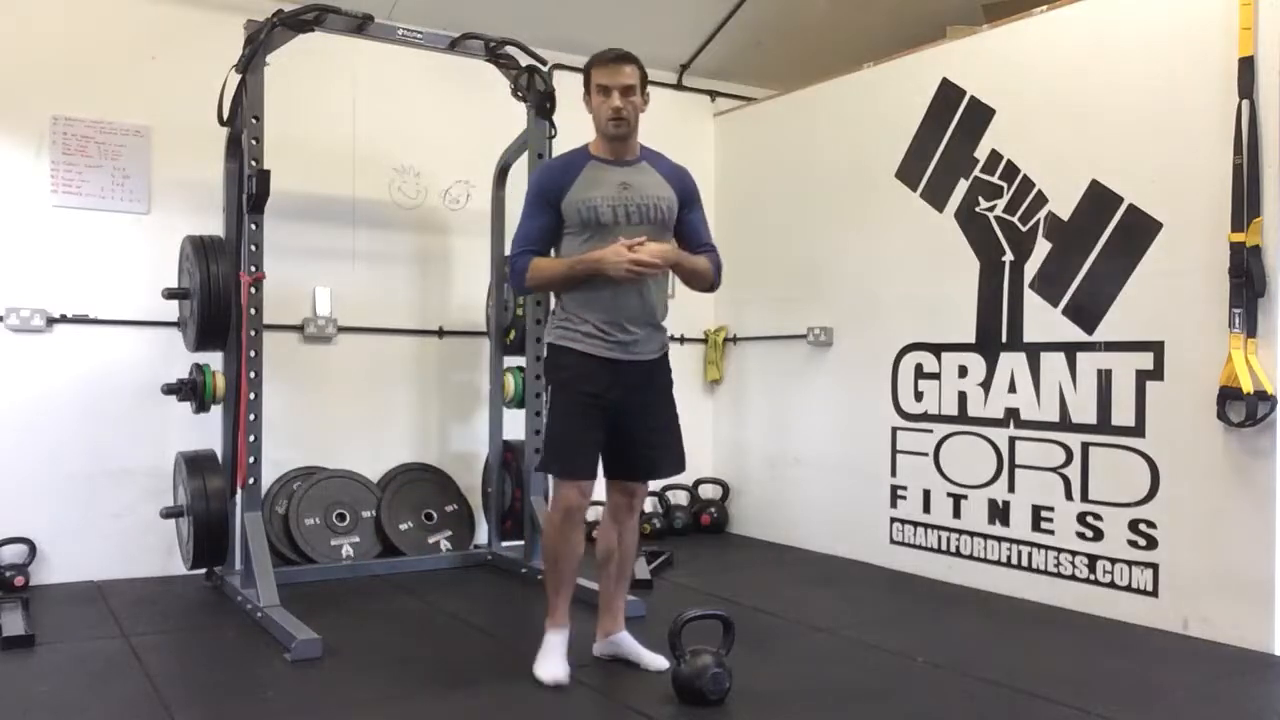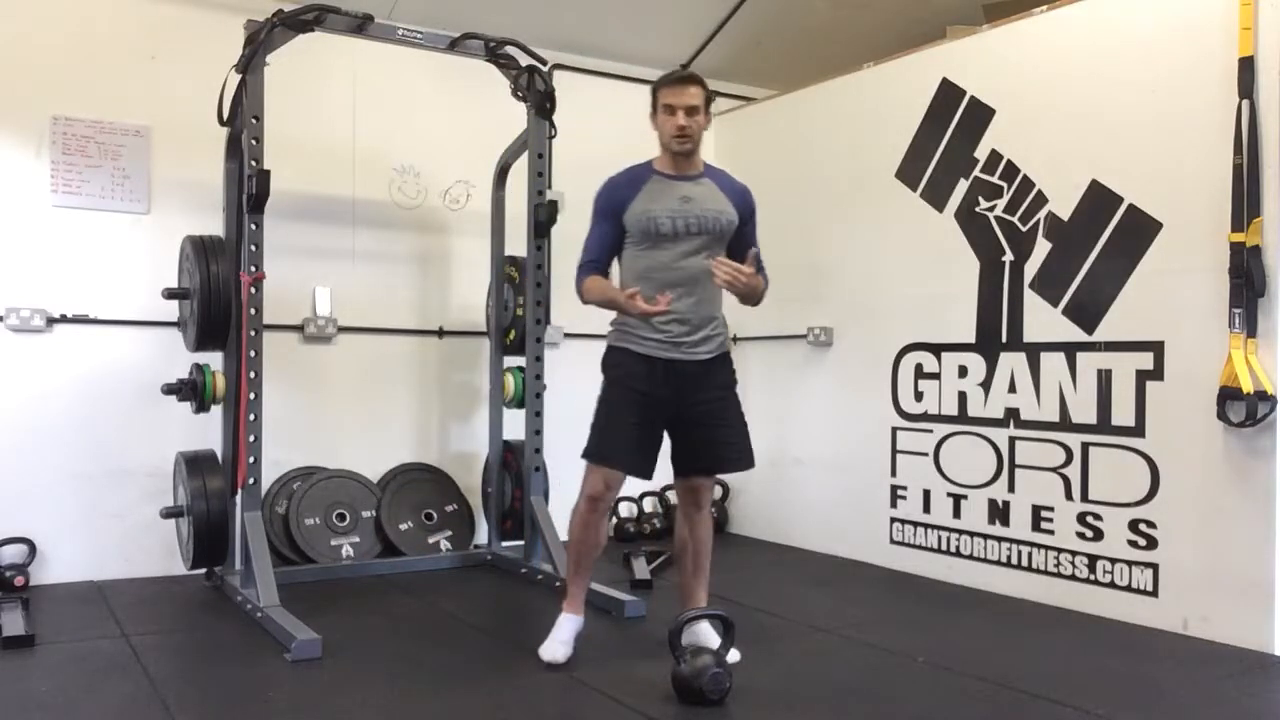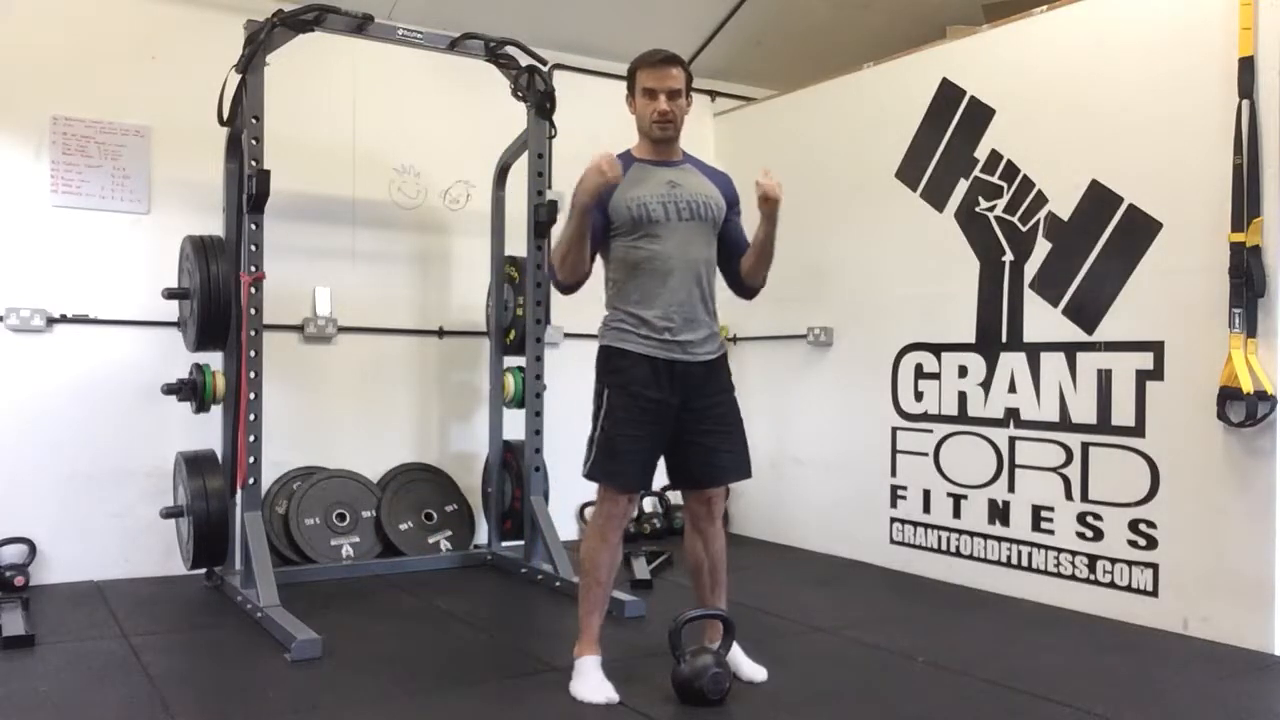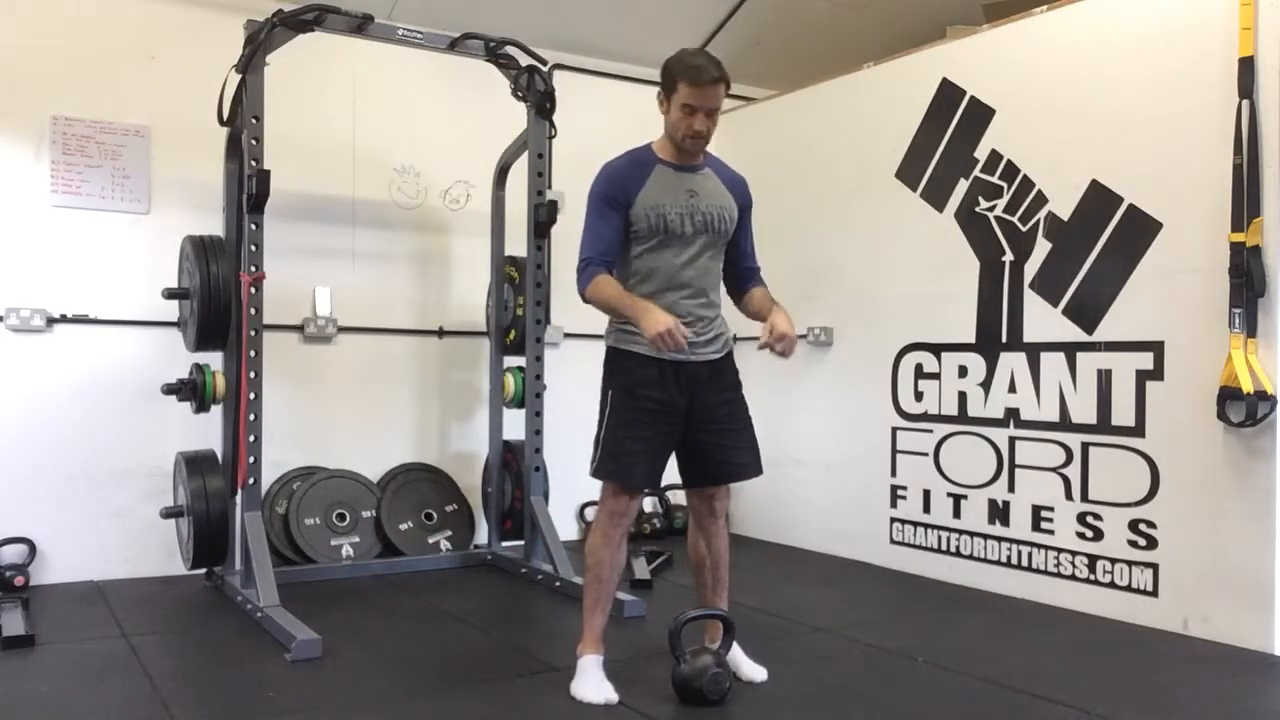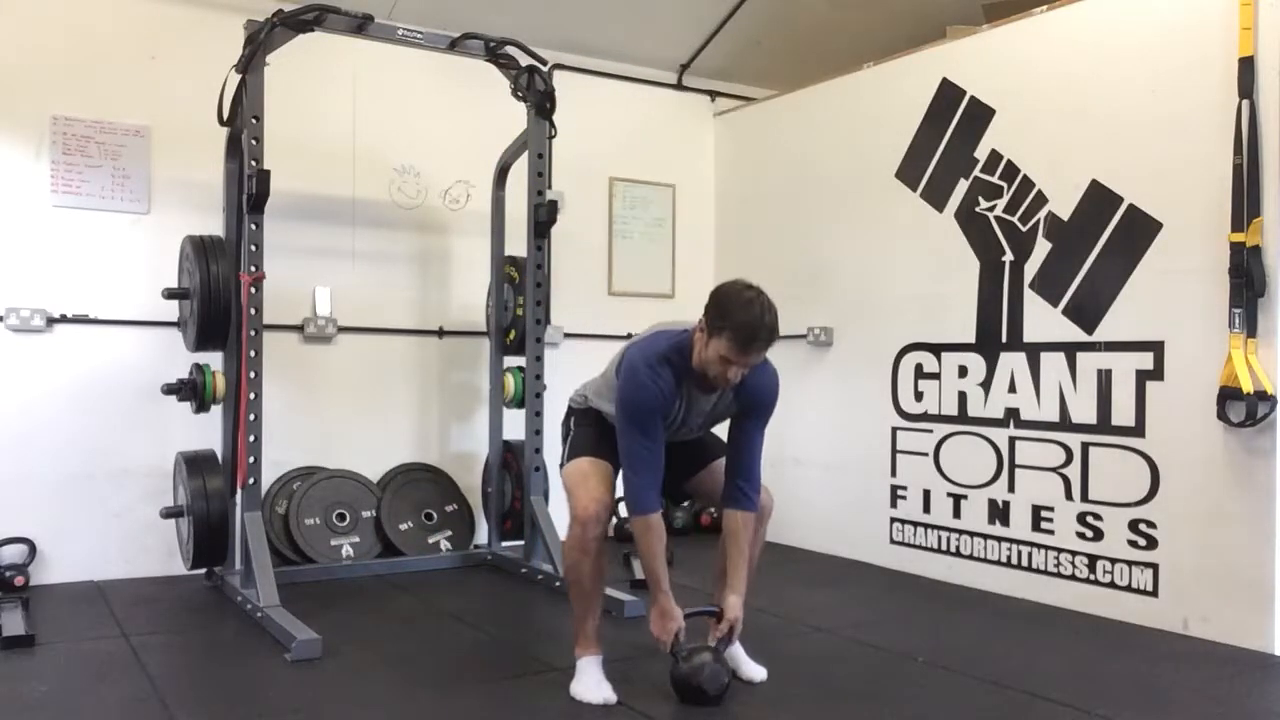
dt=1s
person 1, frame 1
left shoulder: (674, 180)
right shoulder: (556, 177)
left elbow: (710, 273)
right elbow: (521, 271)
left wrist: (671, 257)
right wrist: (594, 261)
left hip: (647, 362)
right hip: (579, 358)
left knee: (628, 498)
right knee: (570, 498)
left ankle: (611, 629)
right ankle: (556, 628)
person 1, frame 2
left shoulder: (734, 196)
right shoulder: (621, 191)
left elbow: (757, 290)
right elbow: (587, 276)
left wrist: (747, 282)
right wrist: (621, 300)
left hip: (706, 364)
right hip: (636, 359)
left knee: (697, 495)
right knee: (599, 489)
left ankle: (697, 621)
right ankle: (572, 612)
person 1, frame 3
left shoulder: (717, 184)
right shoulder: (608, 180)
left elbow: (746, 284)
right elbow: (565, 278)
left wrist: (769, 220)
right wrist: (583, 202)
left hip: (705, 363)
right hip: (632, 361)
left knee: (708, 506)
right knee: (614, 505)
left ankle: (715, 641)
right ankle: (588, 655)
person 1, frame 4
left shoulder: (732, 187)
right shoulder: (621, 178)
left elbow: (742, 275)
right elbow: (591, 276)
left wrist: (772, 310)
right wrist: (643, 312)
left hip: (712, 366)
right hip: (639, 365)
left knee: (712, 506)
right knee: (619, 504)
left ankle: (717, 639)
right ankle: (590, 654)
person 1, frame 5
left shoulder: (760, 383)
right shoulder: (647, 366)
left elbow: (740, 487)
right elbow: (643, 491)
left wrist: (735, 591)
right wrist: (662, 600)
left hip: (679, 434)
right hip: (601, 421)
left knee: (760, 503)
right knee: (590, 512)
left ankle: (721, 636)
right ankle: (588, 656)
